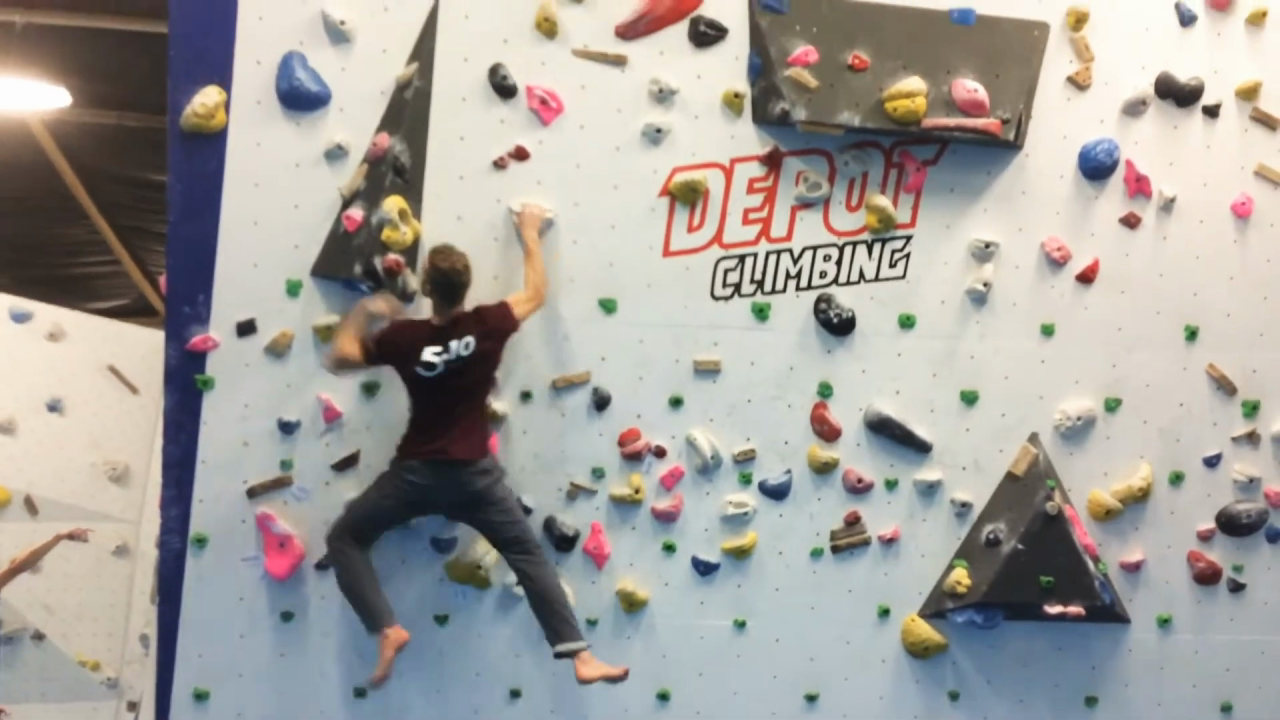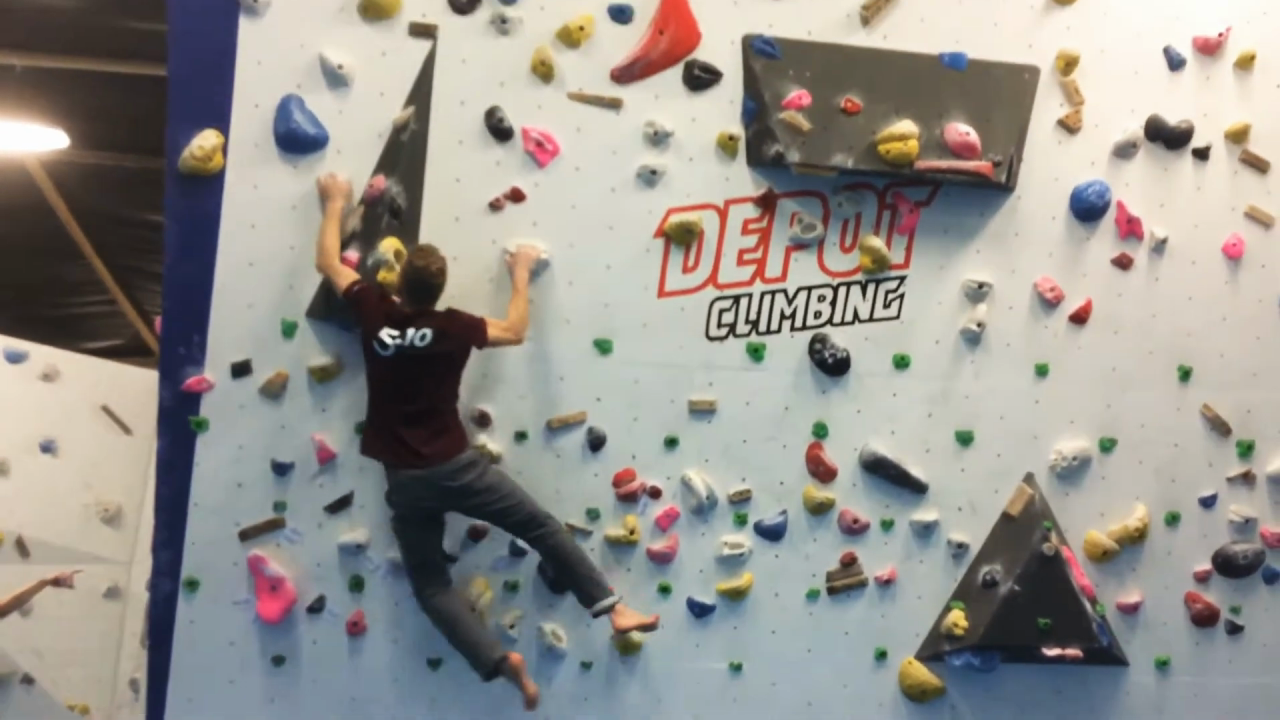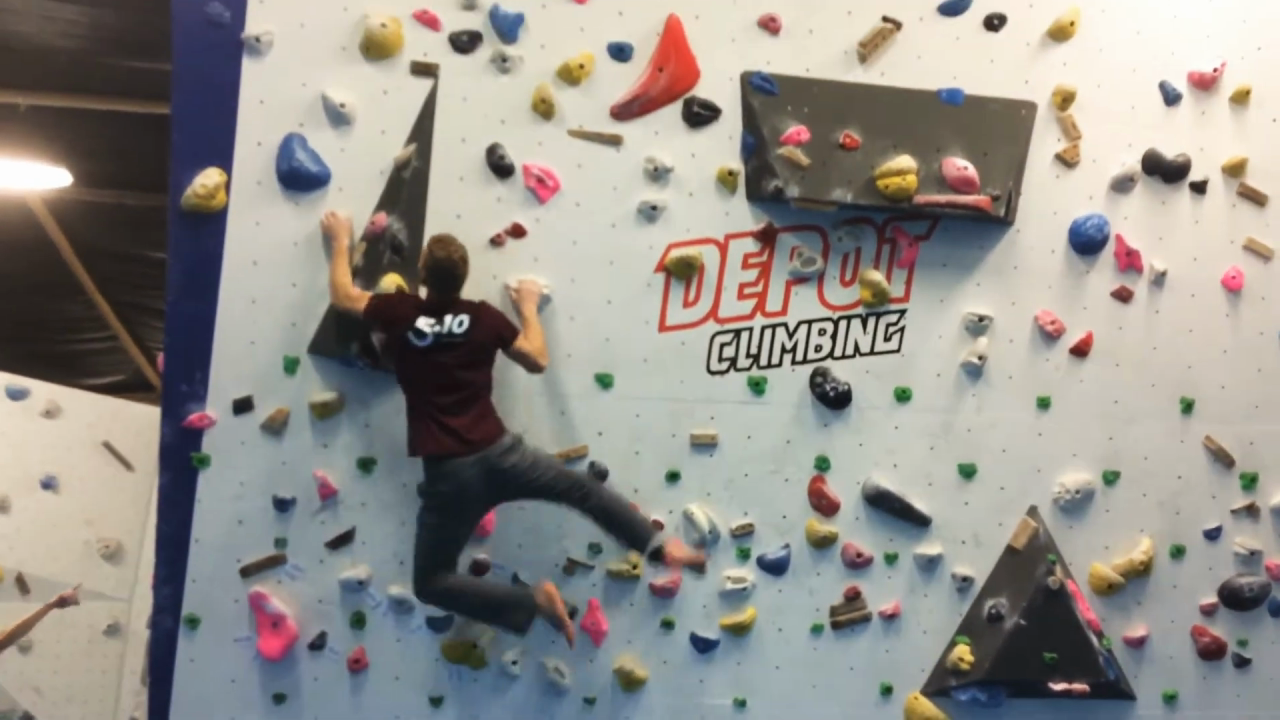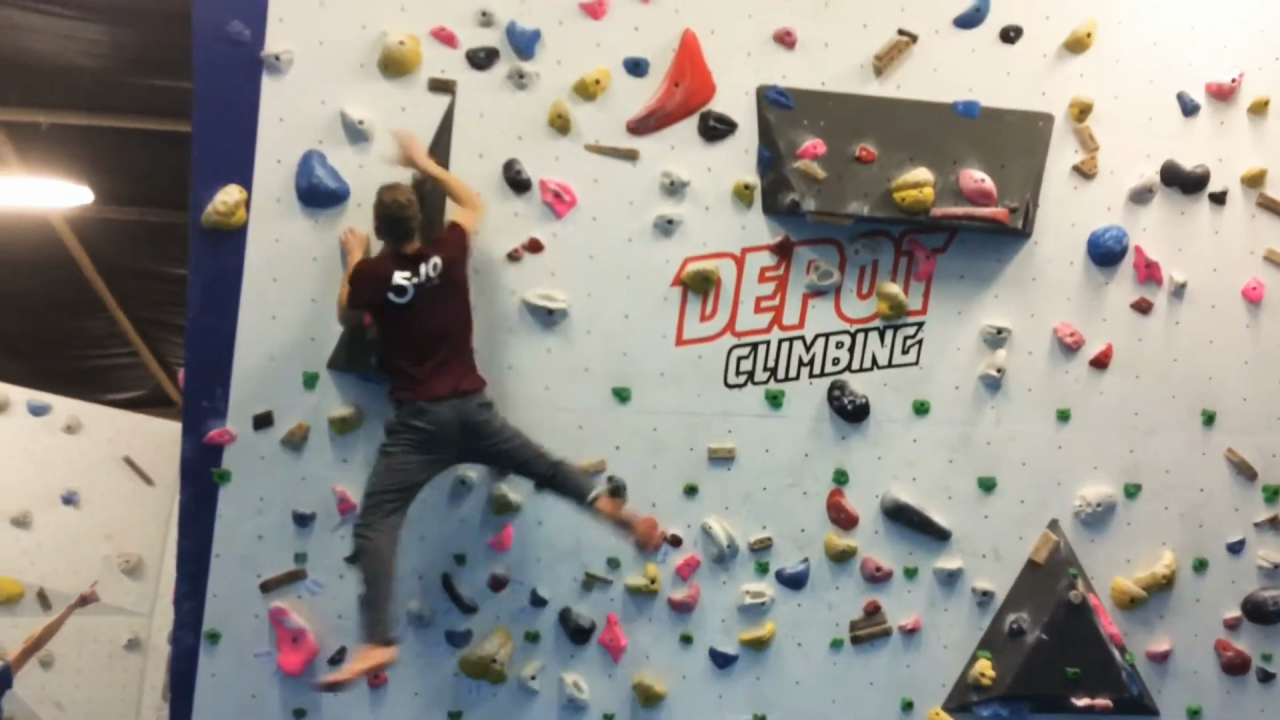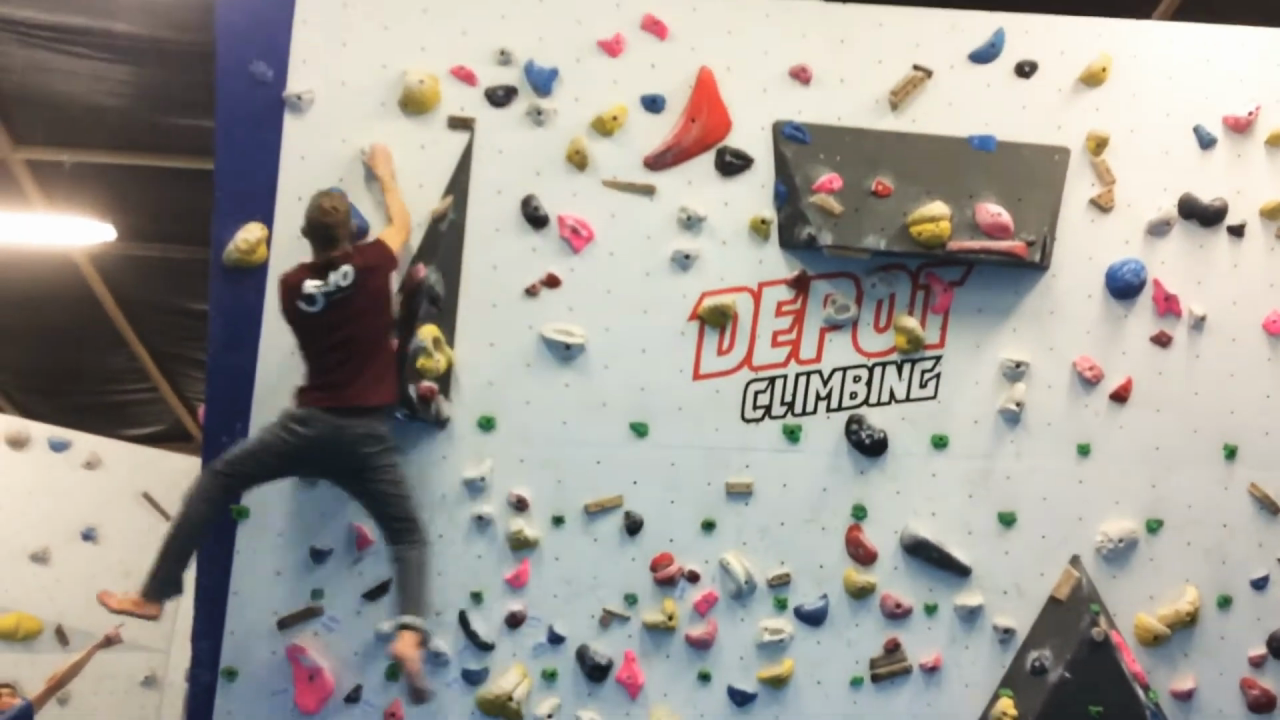
dt=0.3s
person 1, frame 1
left shoulder: (404, 335)
right shoulder: (490, 324)
left elbow: (340, 357)
right elbow: (535, 290)
left wrist: (361, 313)
right wrist: (530, 234)
left hip: (415, 473)
right hip: (474, 472)
left knee: (345, 538)
right knee: (531, 557)
left ankle: (387, 628)
right ankle: (578, 655)
person 1, frame 2
left shoulder: (372, 310)
right shoulder: (454, 328)
left elbow: (328, 262)
right elbow: (515, 330)
left wrist: (335, 204)
right wrist: (521, 276)
left hip: (406, 480)
right hip: (459, 467)
left knee: (432, 587)
right knee: (543, 529)
left ankle: (503, 658)
right ankle: (615, 609)
person 1, frame 3
left shoulder: (398, 312)
right shoulder: (485, 318)
left elbow: (342, 294)
right elbow: (538, 360)
left wrist: (340, 242)
right wrist: (529, 308)
left hip: (447, 473)
right hip: (500, 453)
left knee: (433, 582)
right knee: (585, 489)
left ankle: (531, 599)
right ankle: (663, 548)
person 1, frame 4
left shoulder: (369, 272)
right shoulder: (447, 252)
left elbow: (345, 315)
right elbow: (470, 203)
left wrist: (354, 260)
right wrist: (425, 165)
left hip: (419, 425)
right hip: (468, 409)
left knee: (373, 527)
right knee: (546, 468)
left ankle: (378, 641)
right ankle: (606, 499)
person 1, frame 5
left shoulder: (293, 282)
right shoulder: (371, 265)
right elbow: (400, 223)
right wrist: (386, 175)
left hip: (310, 424)
right hip: (368, 432)
left knee: (214, 482)
right knee: (409, 535)
left ankle: (152, 597)
right ankle: (409, 633)
